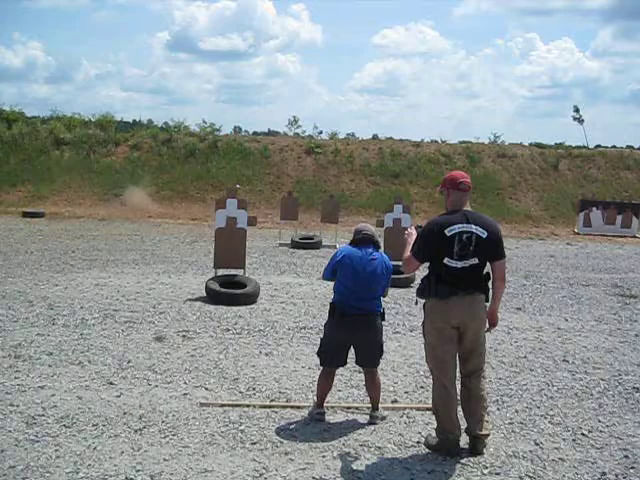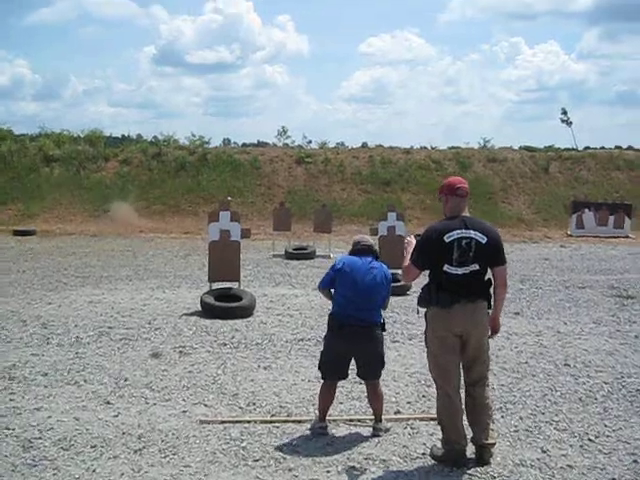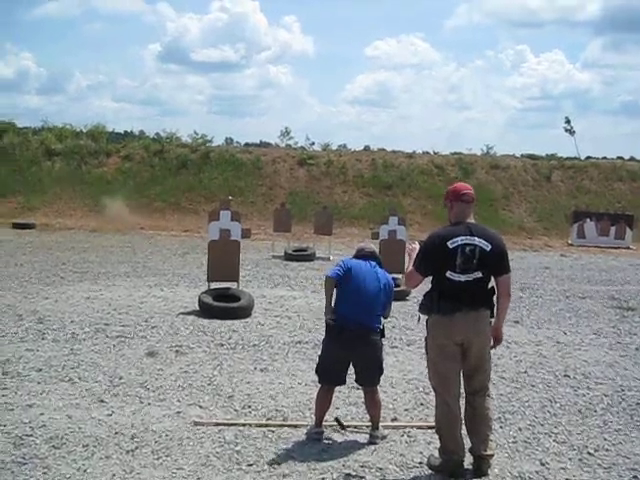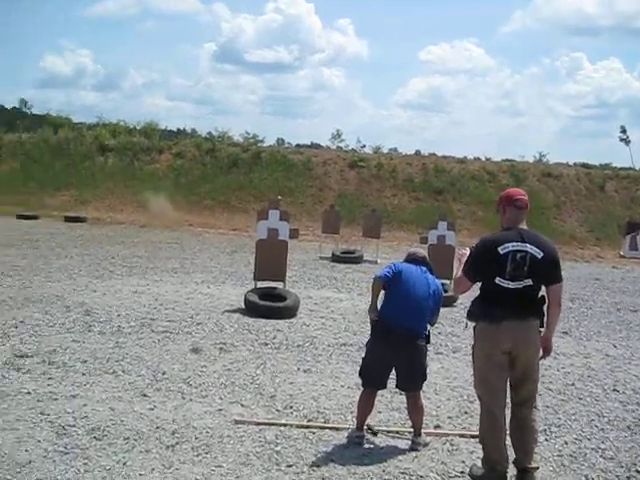
dt=0.2s
person 1, frame 1
left shoulder: (436, 225)
right shoulder: (489, 226)
left elbow: (409, 266)
right elbow: (500, 275)
left wrist: (410, 239)
right wrist: (494, 307)
left hip: (440, 306)
right hip: (474, 305)
left knee: (443, 375)
right knee: (474, 373)
left ankle: (448, 438)
right ankle: (478, 435)
person 1, frame 2
left shoulder: (434, 232)
right shoulder: (488, 232)
left elbow: (408, 275)
right elbow: (501, 281)
left wrist: (410, 249)
right wrist: (496, 314)
left hip: (442, 314)
right hip: (476, 313)
left knee: (447, 384)
right knee: (478, 382)
left ankle: (454, 448)
right ankle: (484, 444)
person 1, frame 3
left shoulder: (438, 238)
right shoulder: (493, 240)
left elbow: (411, 281)
right elbow: (504, 290)
left wrist: (413, 255)
right wrist: (498, 324)
left hip: (444, 322)
right hip: (479, 321)
left knee: (446, 394)
right knee: (479, 392)
right ankle: (482, 456)
person 1, frame 4
left shoulder: (489, 244)
right shoulder: (545, 248)
left elbow: (459, 287)
right elbow: (555, 300)
left wrist: (465, 261)
right wrist: (548, 334)
left hip: (491, 330)
right hip: (528, 330)
left knee: (492, 403)
right knee: (525, 403)
person 2, frame 1
left shoulder: (343, 253)
right shoulder: (385, 261)
left elbow: (327, 276)
right elbow: (384, 292)
left hip: (340, 318)
right hip: (370, 321)
left knee: (329, 367)
right knee: (371, 370)
left ankle: (319, 408)
right ankle: (375, 411)
person 2, frame 2
left shoulder: (343, 262)
right shoulder: (384, 271)
left elbow: (323, 286)
right elbow: (384, 305)
left hip: (339, 329)
right hip: (370, 332)
left knee: (330, 380)
right knee: (373, 381)
left ankle: (321, 422)
right ankle: (378, 423)
person 2, frame 3
left shoulder: (349, 264)
right shoulder: (386, 278)
left elbow: (330, 278)
right elbow: (386, 313)
left wrist: (328, 307)
left hip: (339, 334)
right hip: (369, 337)
left knee: (327, 384)
right knee: (370, 387)
left ankle: (317, 427)
right ankle: (375, 431)
person 2, frame 4
left shoulder: (399, 268)
right shoulder: (436, 285)
left elbow: (378, 279)
right elbow: (433, 321)
left wrist: (372, 307)
left hip: (384, 337)
right hip: (414, 342)
left knee: (370, 388)
right knee: (413, 393)
left ankle: (358, 431)
right ankle: (417, 437)
